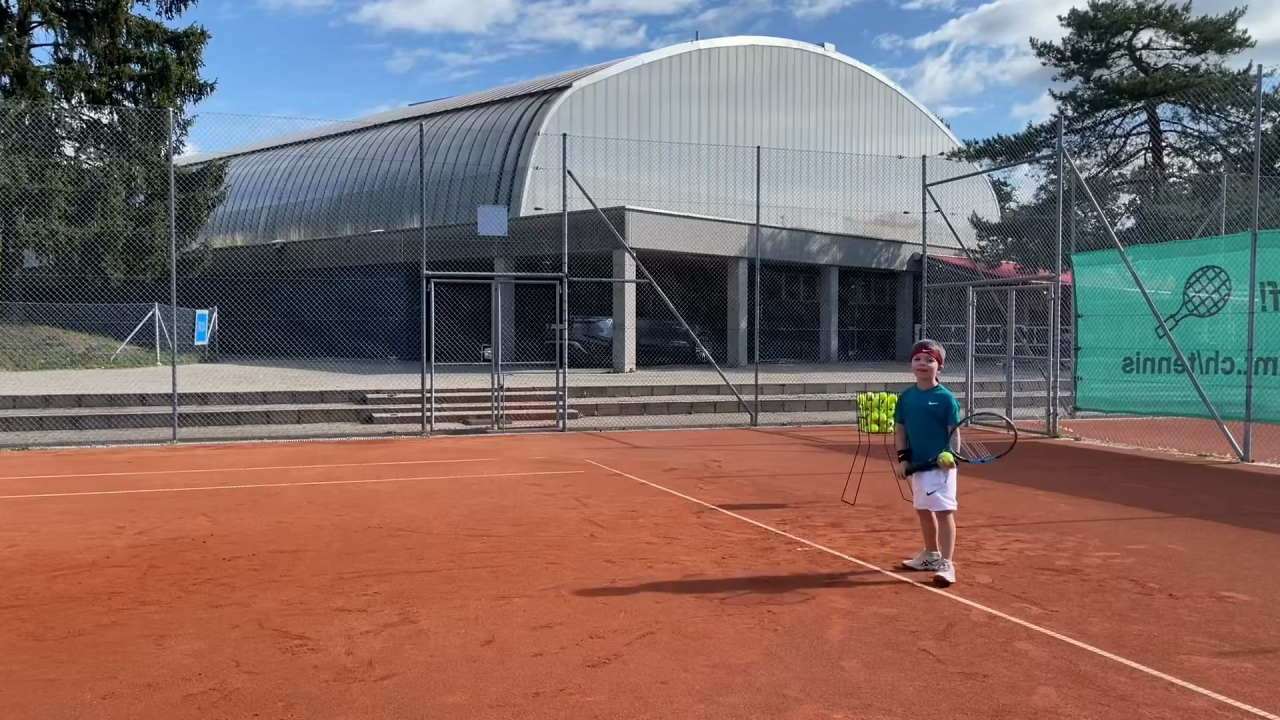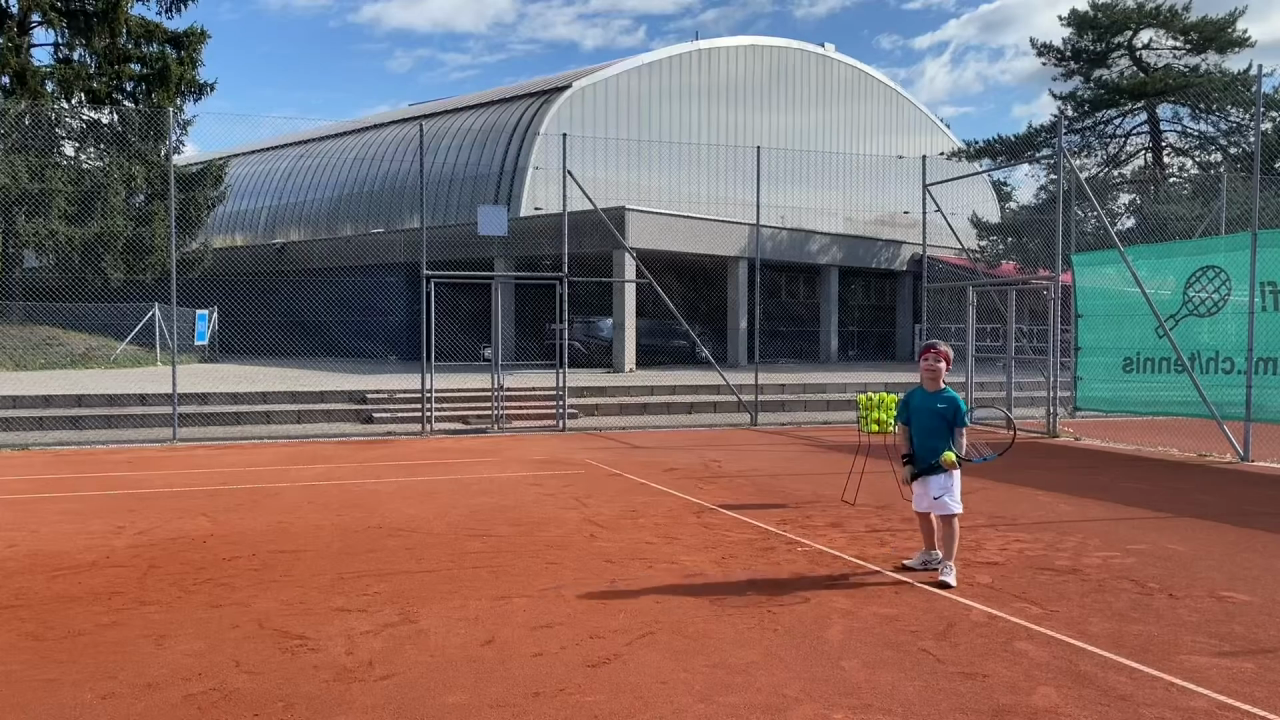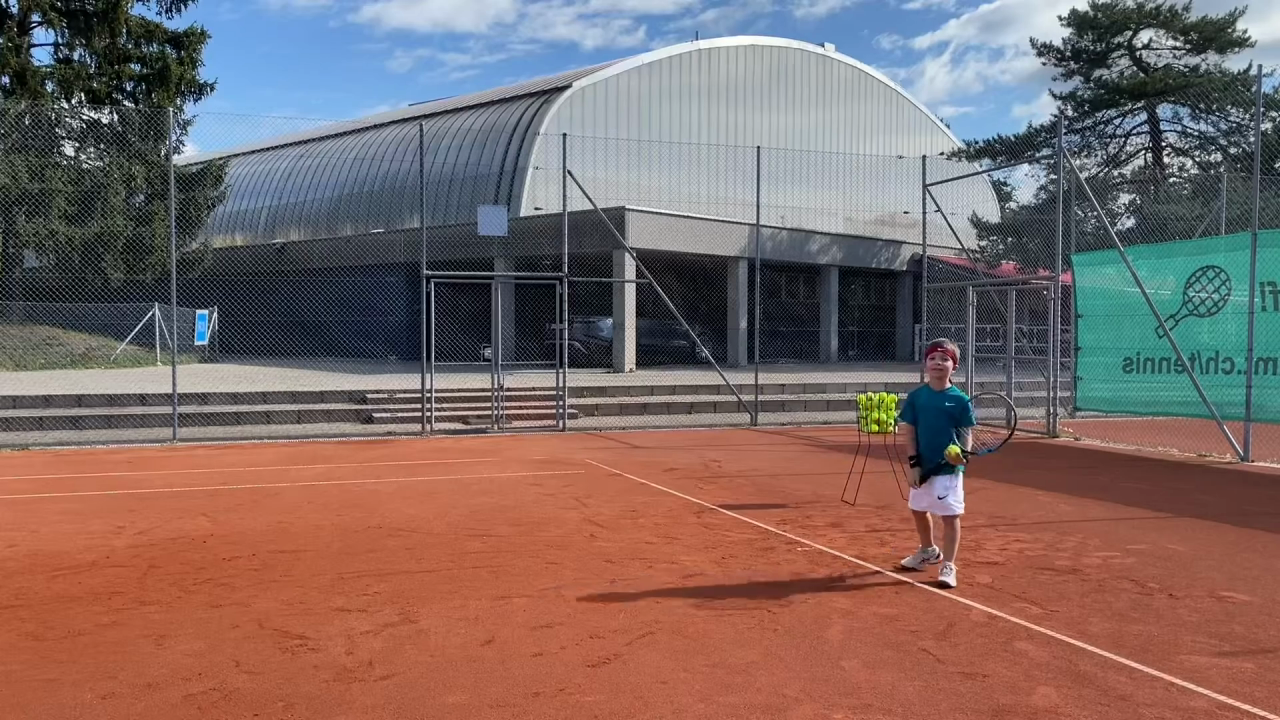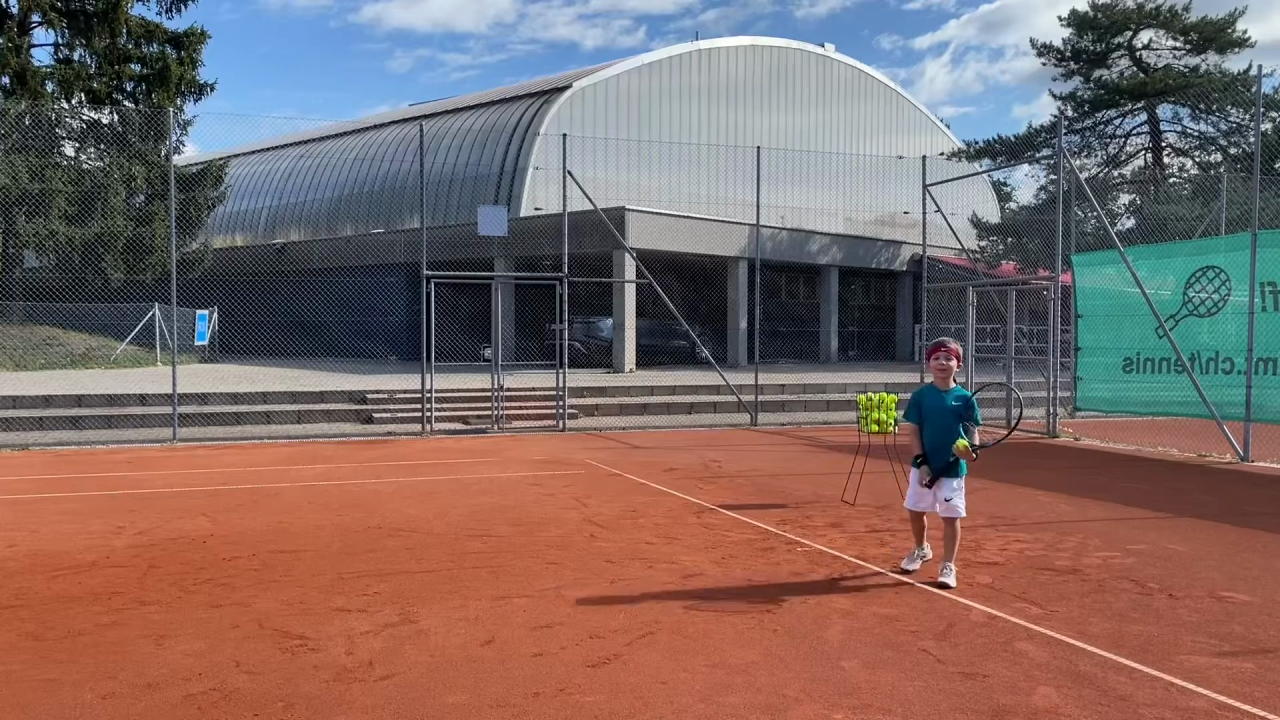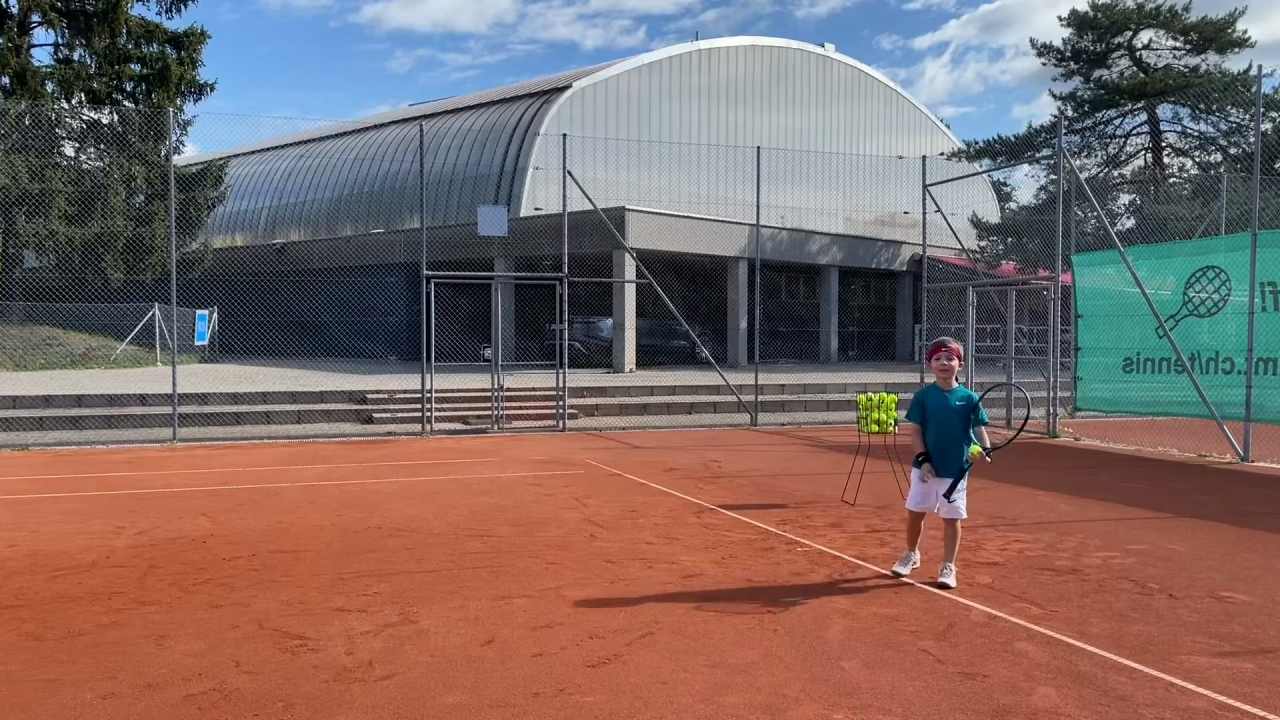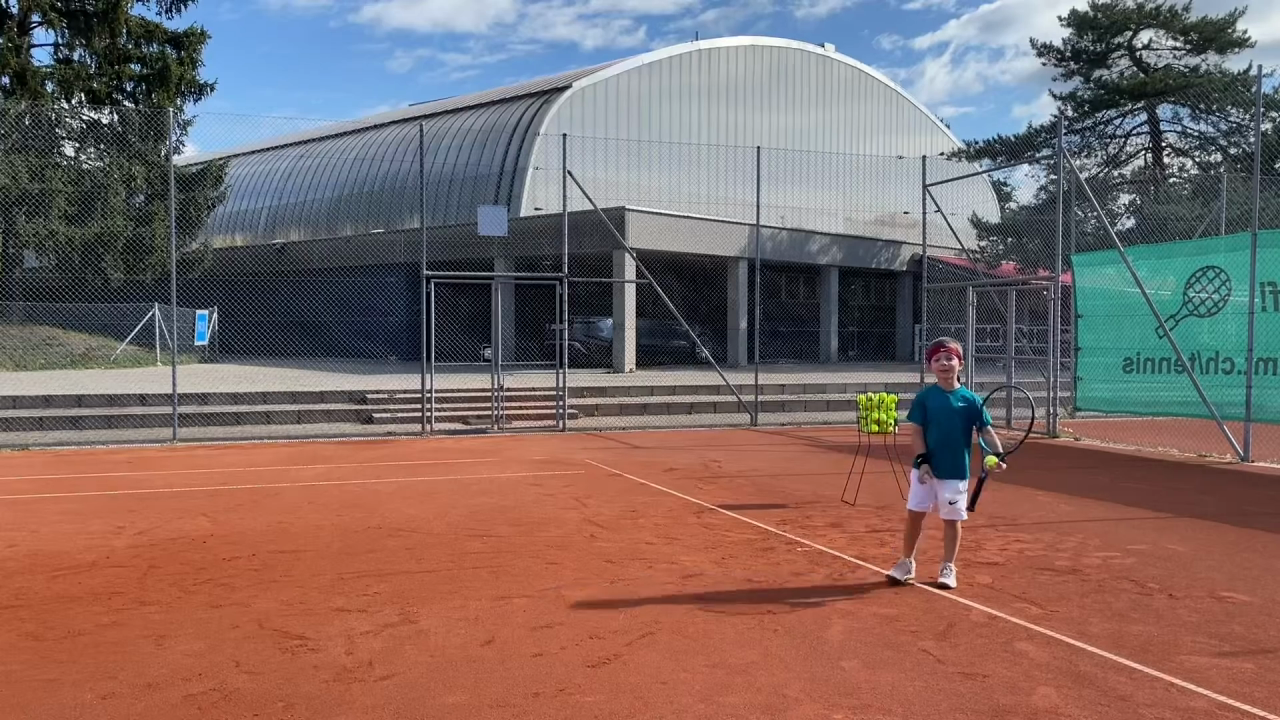
dt=0.1s
person 1, frame 1
left shoulder: (945, 398)
right shoulder: (906, 396)
left elbow: (953, 432)
right elbow: (900, 429)
right wrist: (903, 457)
left hip: (941, 465)
right hip: (918, 464)
left knee: (944, 511)
right knee: (923, 509)
left ankle: (946, 565)
right ankle: (932, 554)
person 1, frame 2
left shoulder: (953, 400)
right shoulder: (911, 397)
left elbow: (959, 434)
right elbow: (904, 431)
right wrist: (906, 462)
left hip: (945, 468)
right hip: (919, 467)
left knee: (948, 515)
right knee: (923, 512)
left ankle: (947, 566)
right ankle: (932, 554)
person 1, frame 3
left shoulder: (960, 399)
right shoulder: (916, 396)
left elbow: (965, 433)
right elbow: (909, 431)
right wrist: (913, 464)
left hip: (949, 468)
right hip: (923, 467)
left knee: (950, 516)
right knee: (918, 510)
left ankle: (948, 566)
right ankle: (929, 550)
person 1, frame 4
left shoulder: (965, 398)
right shoulder: (920, 396)
left elbow: (971, 429)
right elbow: (913, 431)
left wrist: (970, 449)
right wrist: (921, 462)
left hip: (952, 469)
right hip: (924, 467)
left knee: (951, 517)
right knee: (915, 512)
left ankle: (948, 567)
right ankle: (921, 549)
person 1, frame 5
left shoulder: (969, 398)
right shoulder: (923, 396)
left elbow: (979, 429)
right elbow: (916, 431)
left wrist: (983, 450)
right wrist: (923, 460)
left hip: (955, 469)
right hip: (926, 467)
left knee: (952, 518)
right knee: (915, 513)
left ankle: (948, 567)
right ankle: (911, 554)
person 1, frame 6
left shoulder: (971, 400)
right shoulder: (924, 397)
left elbow: (985, 430)
right elbow: (916, 432)
left wrist: (998, 454)
right wrist: (922, 462)
left hip: (956, 471)
right hip: (925, 468)
left knee: (952, 519)
right knee: (914, 514)
left ankle: (948, 567)
right ankle: (907, 563)
